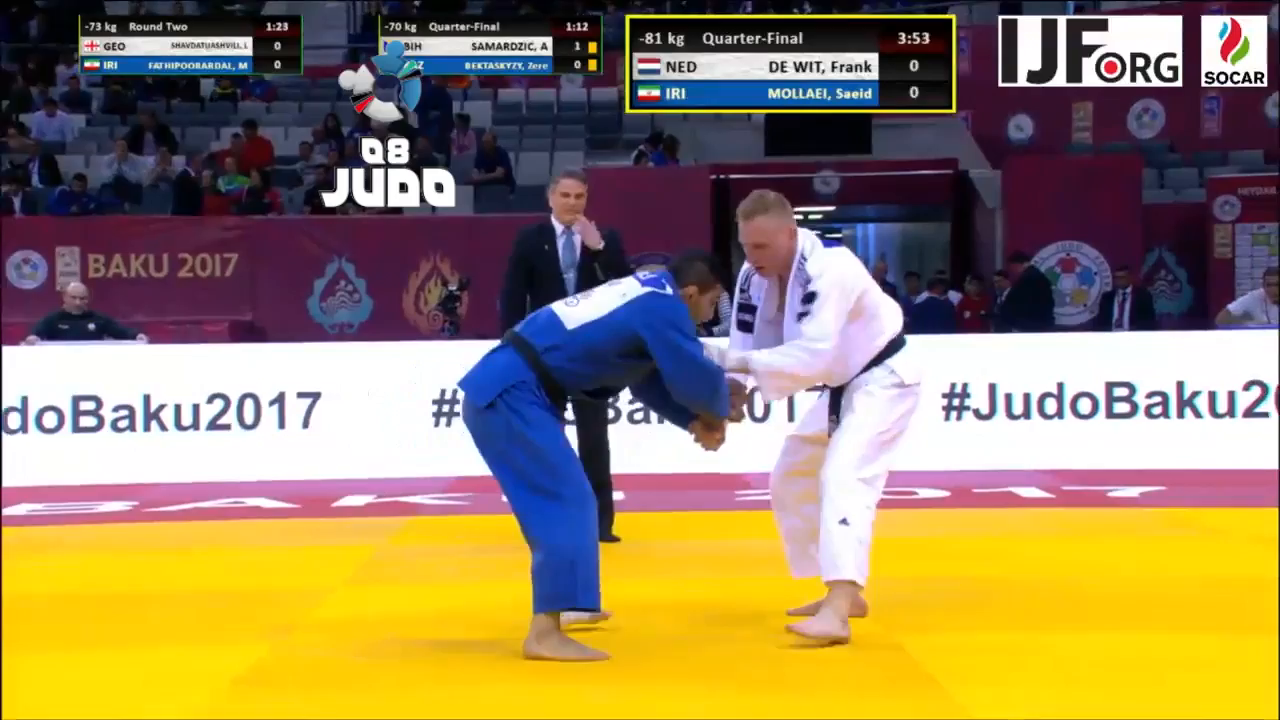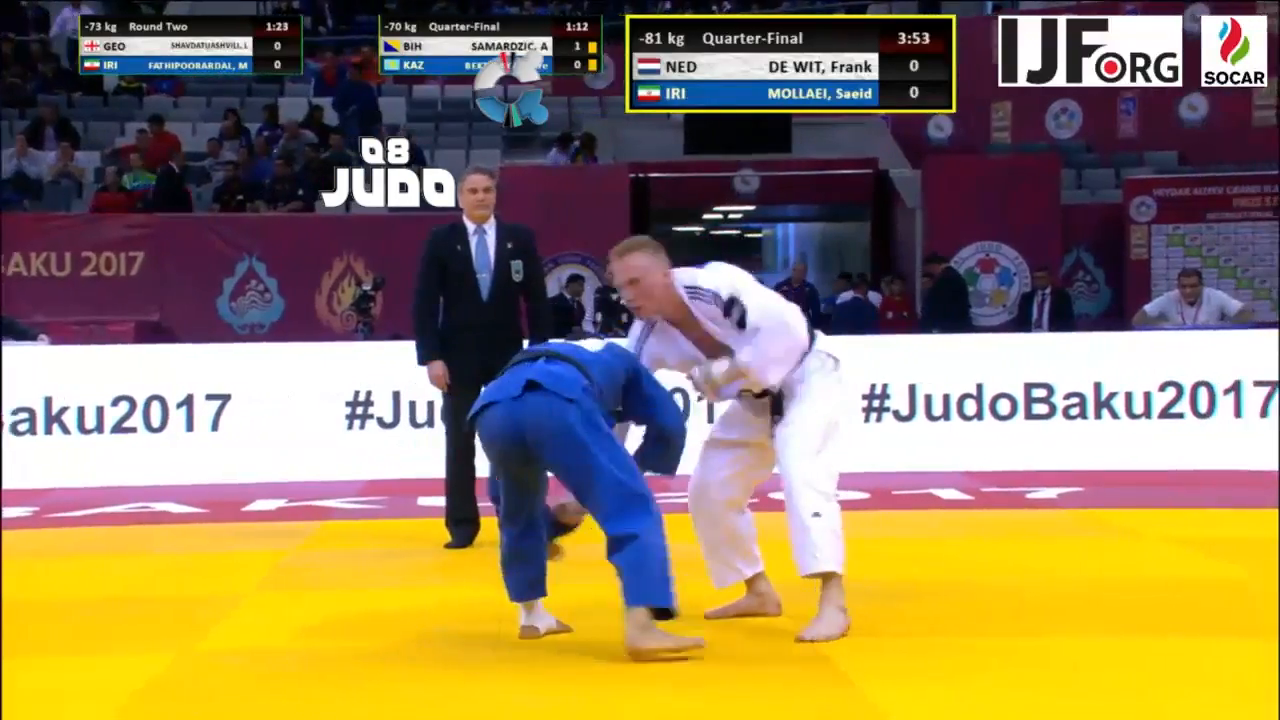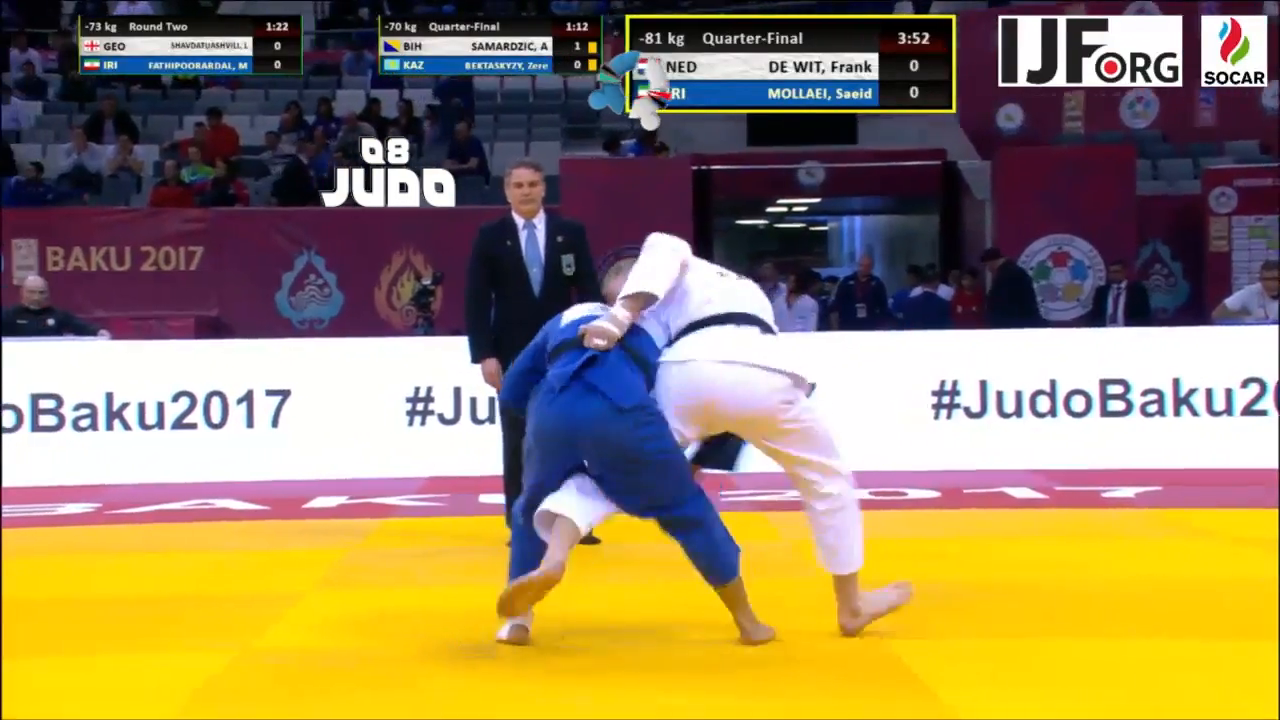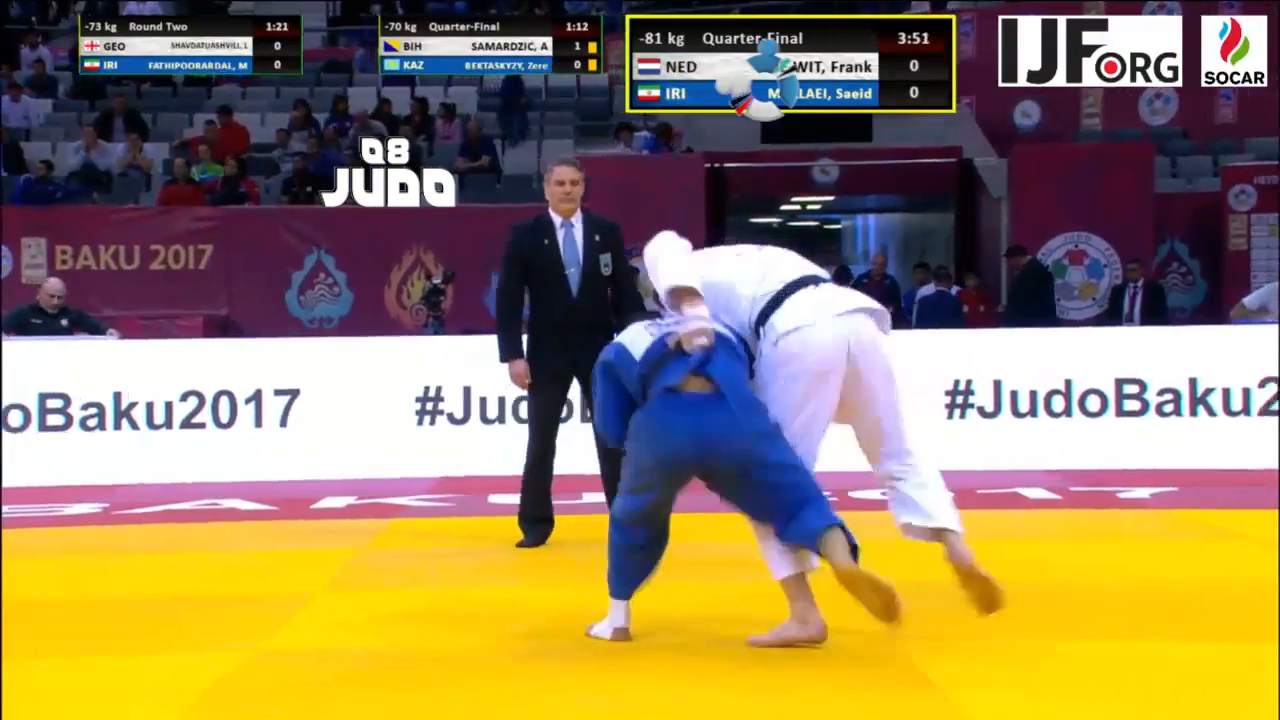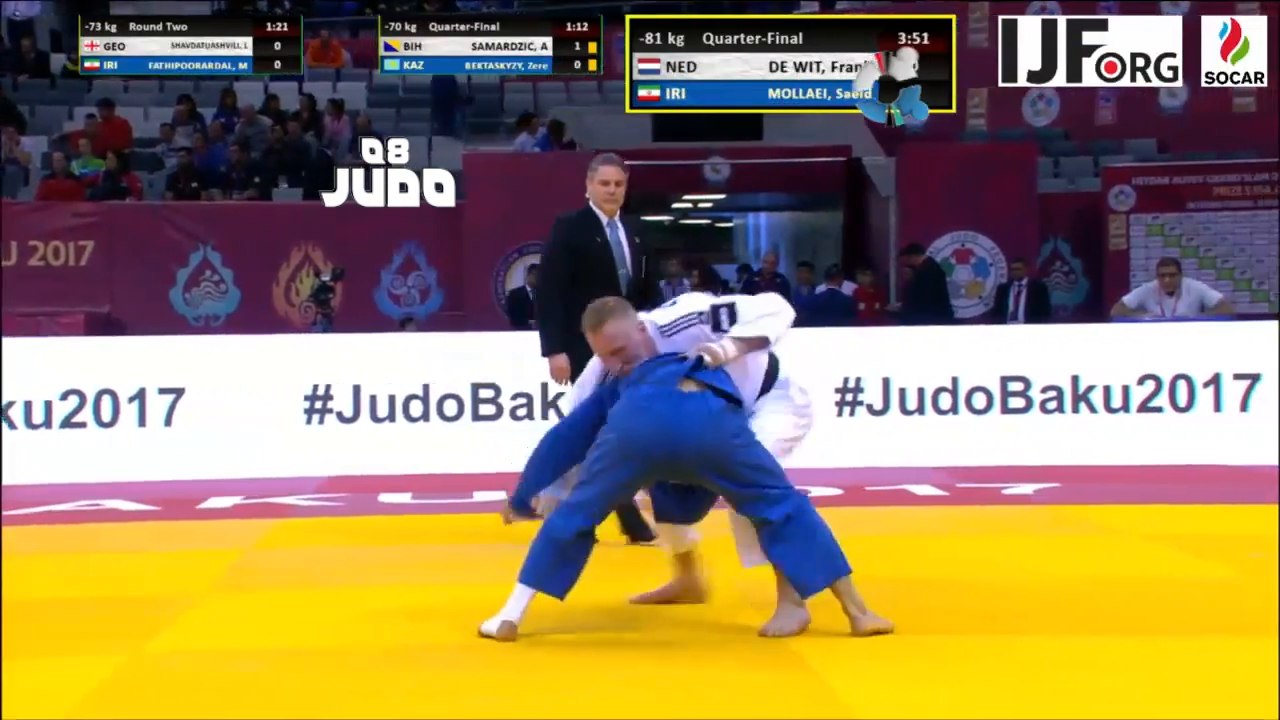
dt=0.7s
person 1, frame 1
left shoulder: (830, 270)
right shoulder: (755, 274)
left elbow: (811, 356)
right elbow: (744, 346)
left wrist: (734, 364)
left hip: (883, 381)
right hip: (843, 387)
left knee: (842, 475)
right knee: (791, 480)
left ankle: (840, 608)
right ankle: (845, 595)
person 1, frame 2
left shoulder: (714, 288)
right shoulder: (649, 334)
left elbow: (782, 331)
left wrist: (726, 371)
left hip: (805, 377)
right hip: (755, 397)
left knee: (801, 471)
right knee: (712, 491)
left ankle: (833, 603)
right ankle: (759, 592)
person 1, frame 3
left shoulder: (678, 269)
right shoulder: (742, 288)
left elbow: (664, 252)
left wrist: (619, 316)
left hip: (694, 375)
right hip: (763, 378)
right knee: (829, 479)
right ankle: (852, 604)
person 1, frame 4
left shoulder: (692, 280)
right shoulder: (768, 261)
left elbow: (663, 251)
left wrist: (692, 314)
left hip: (798, 333)
right hip: (857, 323)
right knee: (897, 454)
left ankle: (805, 616)
right ankle: (958, 554)
person 1, frame 5
left shoulder: (682, 322)
right shoulder: (609, 369)
left elbow: (774, 307)
left wrist: (733, 346)
right wrist: (555, 492)
left hip: (773, 401)
left ankle: (791, 600)
right ankle: (687, 579)
person 2, frame 1
left shoulder: (608, 240)
right shoulder: (529, 241)
right elbow: (511, 301)
left wrist: (599, 248)
left knee: (593, 438)
left ankle: (600, 520)
person 2, frame 2
left shoulder: (520, 239)
right shoulder: (440, 241)
left elbow: (537, 299)
right elbow: (424, 303)
right wrist: (431, 357)
left hip: (507, 355)
right hip: (459, 357)
right knee: (460, 442)
right ankle: (462, 524)
person 2, frame 3
left shoulder: (571, 233)
right shoulder: (490, 237)
left elbow: (589, 294)
right elbow: (476, 301)
right wrist: (484, 354)
right hip: (512, 353)
right knee: (516, 440)
person 2, frame 4
left shoulder: (607, 232)
right shoulder: (525, 235)
left elbow: (625, 294)
right elbow: (508, 300)
right wrist: (512, 354)
left hip: (599, 349)
right hip: (547, 352)
right knee: (541, 440)
right ankle: (536, 523)
person 2, frame 5
left shoulder: (633, 233)
right shoulder: (570, 229)
left elbow: (647, 291)
right elbow: (548, 293)
right wrist: (556, 349)
right hip: (584, 349)
right ankle: (631, 522)
person 3, frame 1
left shoulder: (639, 295)
right shoulder: (662, 306)
left elbow: (652, 379)
right elbow: (694, 382)
left wrist: (694, 421)
right wrist: (724, 406)
left hip: (502, 389)
right hip: (506, 396)
left knee: (563, 497)
right knee: (566, 502)
left ankle: (567, 603)
right ankle: (542, 633)
person 3, frame 2
right shoulder: (617, 359)
left elbow: (504, 496)
right elbow: (667, 428)
right wrist: (633, 469)
left hip: (493, 410)
right hip: (558, 405)
left knee: (519, 512)
right knee: (634, 512)
left ankle: (532, 616)
right ankle: (640, 629)
person 3, frame 3
left shoulder: (565, 320)
right shoulder: (663, 332)
left elbow: (512, 393)
left hip: (555, 410)
right hip: (617, 415)
left knee: (533, 506)
right knee: (685, 508)
left ankle: (517, 619)
right ankle: (745, 620)
person 3, frame 4
left shoulder: (615, 353)
right shoulder: (719, 333)
left elbow: (614, 431)
left hip: (666, 427)
right hip: (733, 418)
left knee: (634, 516)
right knee: (800, 505)
left ankle: (617, 618)
right ankle: (844, 564)
person 3, frame 5
left shoulder: (618, 389)
left elbow: (561, 441)
left wrist: (523, 497)
left hip: (637, 423)
right hip: (711, 420)
left knee: (573, 517)
right knee: (782, 509)
left ankle: (510, 616)
right ankle: (858, 613)
